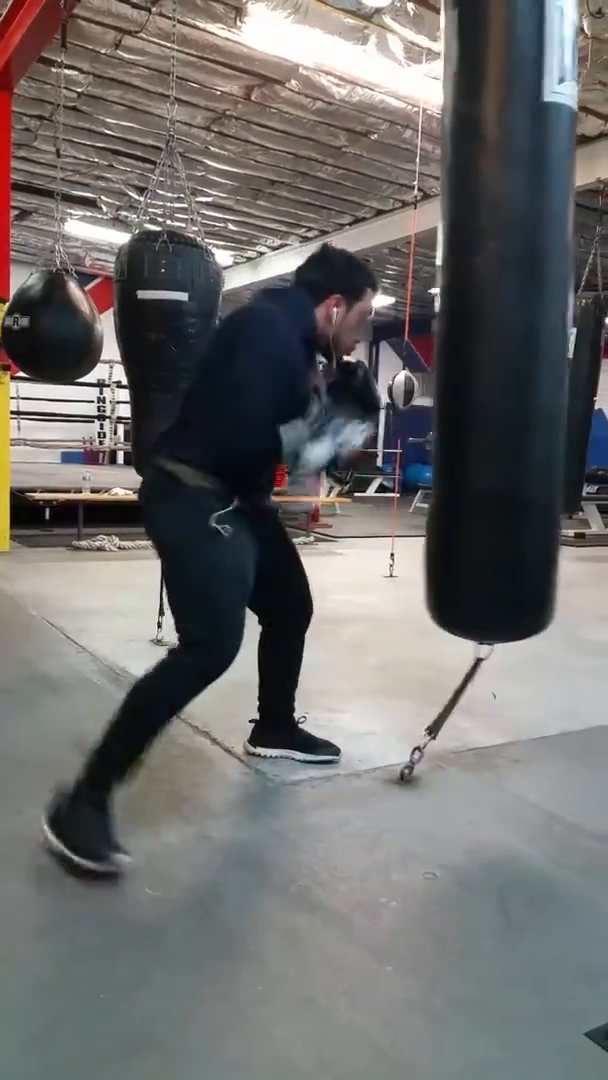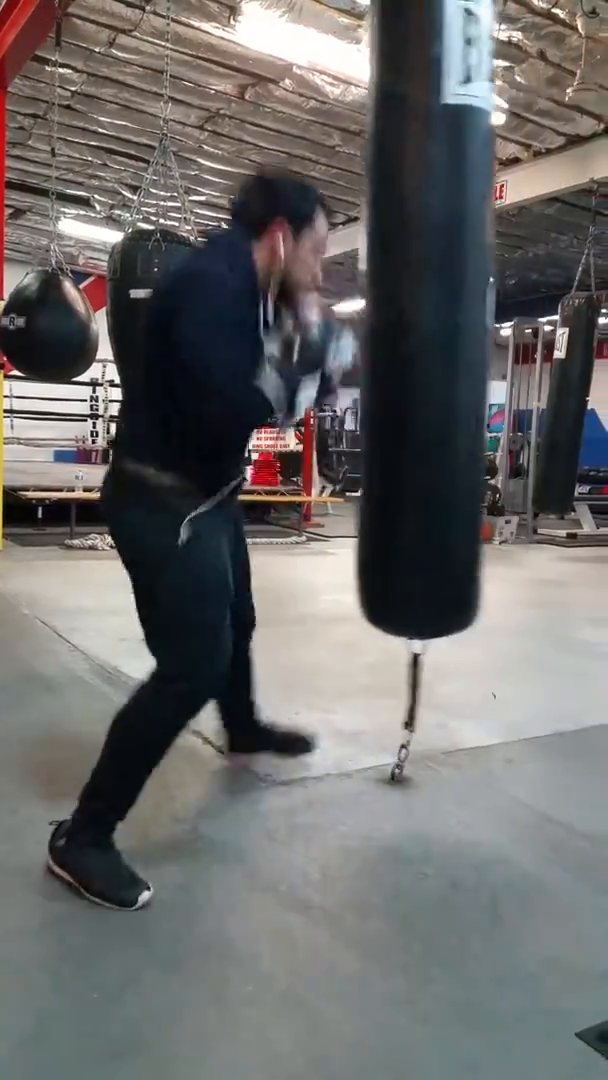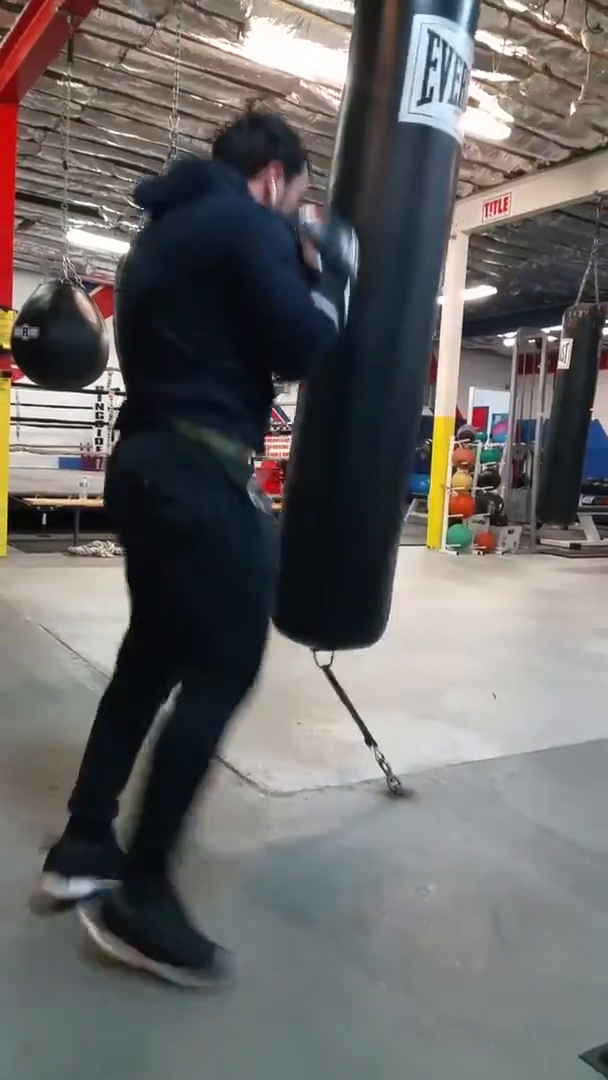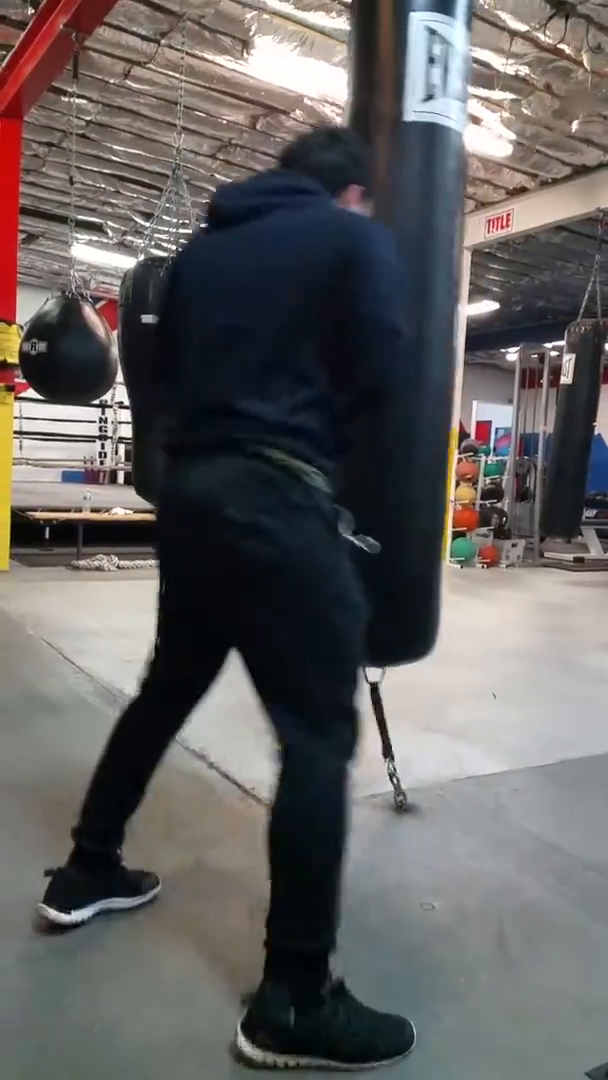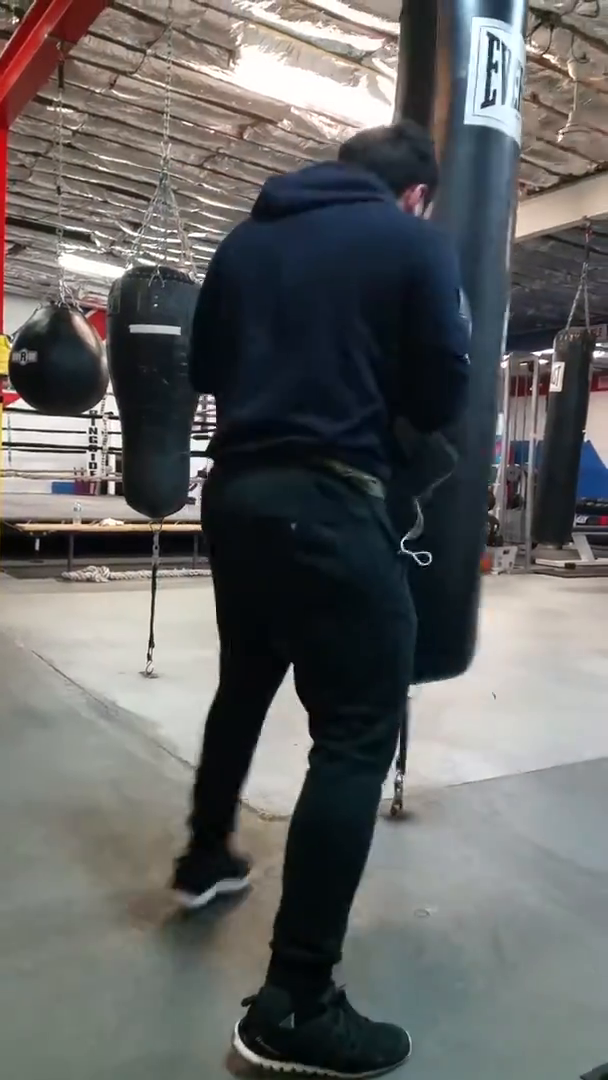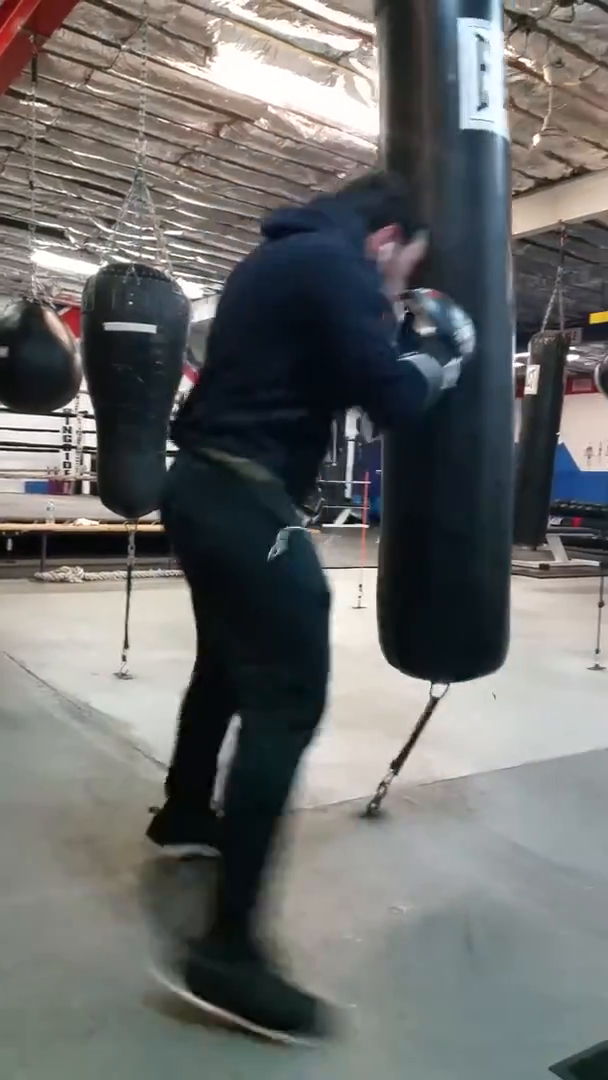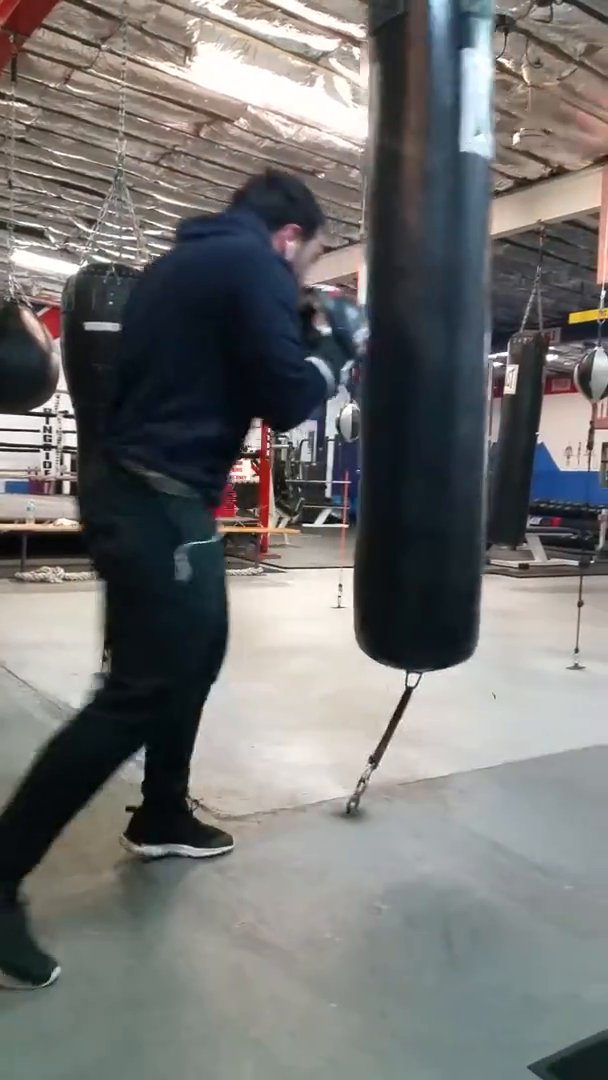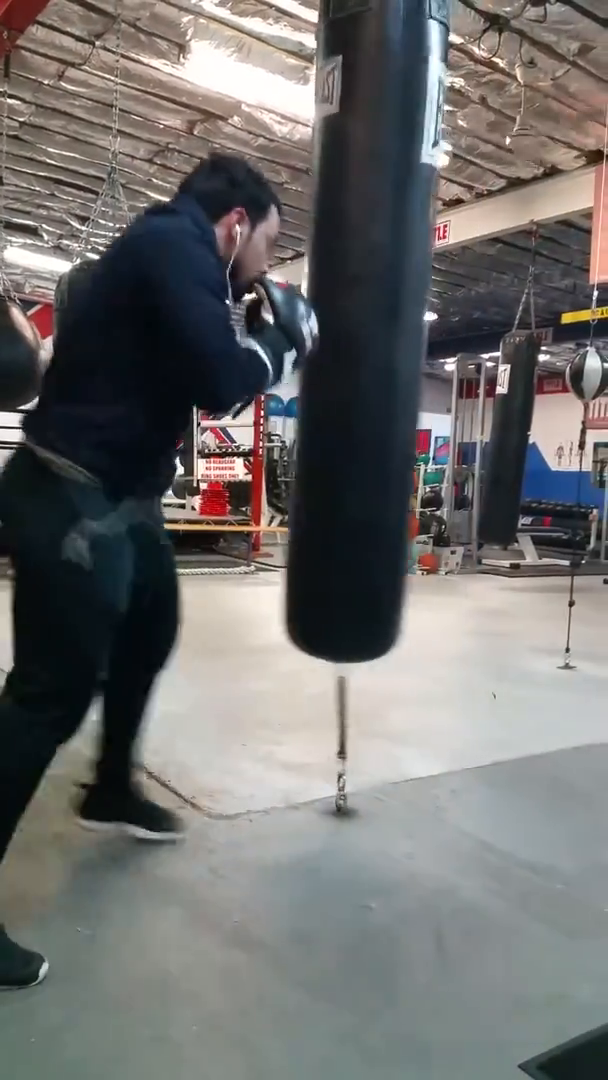
dt=0.3s
person 1, frame 1
left shoulder: (283, 335)
right shoulder: (271, 330)
left elbow: (286, 425)
right elbow: (242, 432)
left hip: (233, 498)
right hip: (192, 495)
left knee: (291, 608)
right knee: (208, 647)
left ankle: (275, 728)
right ankle: (85, 800)
person 1, frame 2
left shoulder: (232, 285)
right shoulder: (211, 283)
right elbow: (226, 406)
left wrist: (296, 371)
right wrist: (301, 370)
left hip: (198, 495)
right hip: (162, 502)
left knee: (230, 620)
right knee: (191, 662)
left ankle: (243, 727)
right ankle: (83, 838)
person 1, frame 3
left shoulder: (168, 227)
right shoulder: (248, 224)
right elbow: (294, 348)
left wrist: (293, 272)
right wrist: (331, 281)
left hip: (149, 462)
right hip: (198, 469)
left knee: (155, 652)
right knee: (222, 668)
left ankle: (83, 845)
right ankle: (137, 894)
person 1, frame 4
left shoulder: (202, 247)
right shoulder: (353, 241)
right elbow: (379, 382)
right wrist: (327, 360)
left hip: (187, 491)
right hip: (273, 497)
left knee: (171, 682)
right knee: (320, 729)
left ankle: (87, 872)
right ankle: (293, 998)
person 1, frame 5
left shoulder: (247, 238)
right shoulder: (413, 242)
left elbow: (206, 369)
right elbow: (440, 402)
left hip: (233, 492)
right hip: (327, 503)
left knee: (245, 678)
right knee: (356, 739)
left ankle: (204, 858)
person 1, frame 6
left shoulder: (270, 258)
right shoulder: (341, 266)
right elbow: (389, 398)
left wrist: (386, 349)
right wrist: (442, 353)
left hip: (205, 482)
right hip: (245, 496)
left knee: (231, 660)
right knee: (287, 702)
left ankle: (184, 812)
right ankle: (227, 948)
person 1, frame 7
left shoulder: (178, 265)
right shoulder: (255, 267)
right elbow: (288, 399)
left wrist: (300, 337)
right wrist: (330, 346)
left hip: (136, 489)
right hip: (158, 503)
left knee: (191, 652)
right knee: (141, 692)
left ankle: (161, 817)
person 1, frame 8
left shoulder: (160, 249)
right shoulder: (170, 248)
left elbow: (193, 364)
right elbow: (217, 382)
left wrist: (260, 341)
right wrist: (276, 337)
left hip: (116, 495)
right hip: (70, 502)
left knee: (148, 633)
left ankle: (113, 790)
